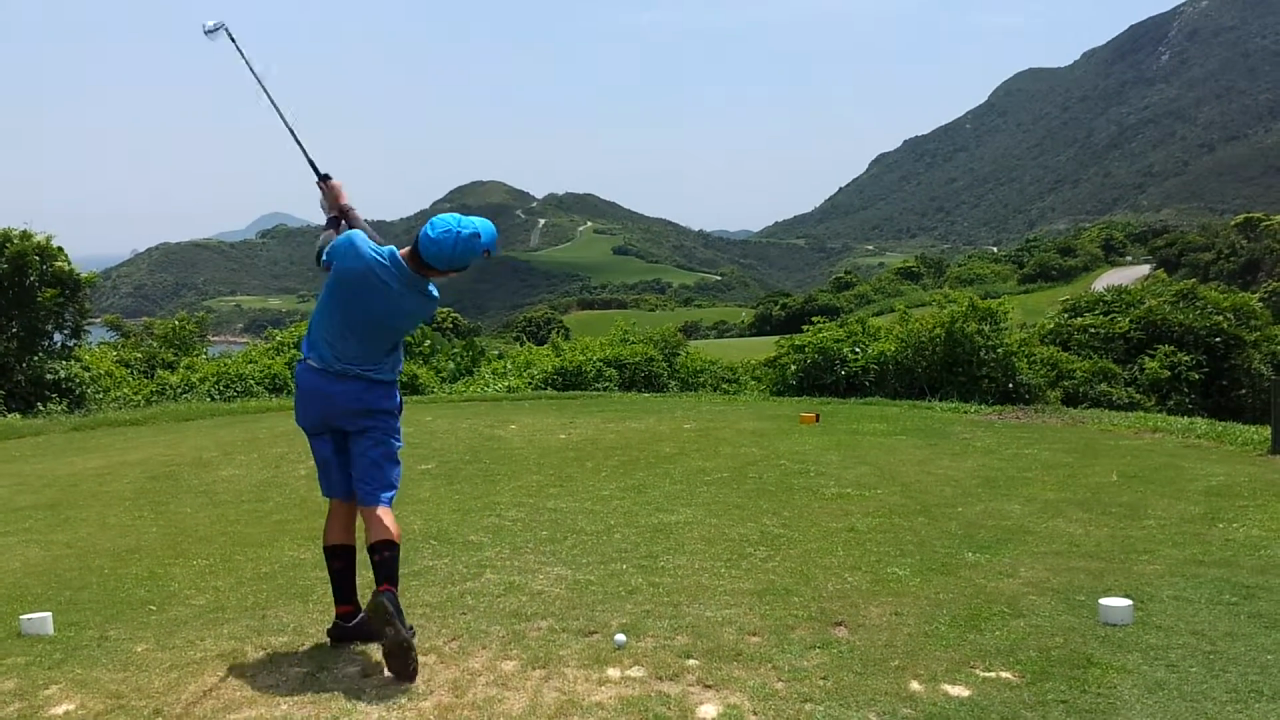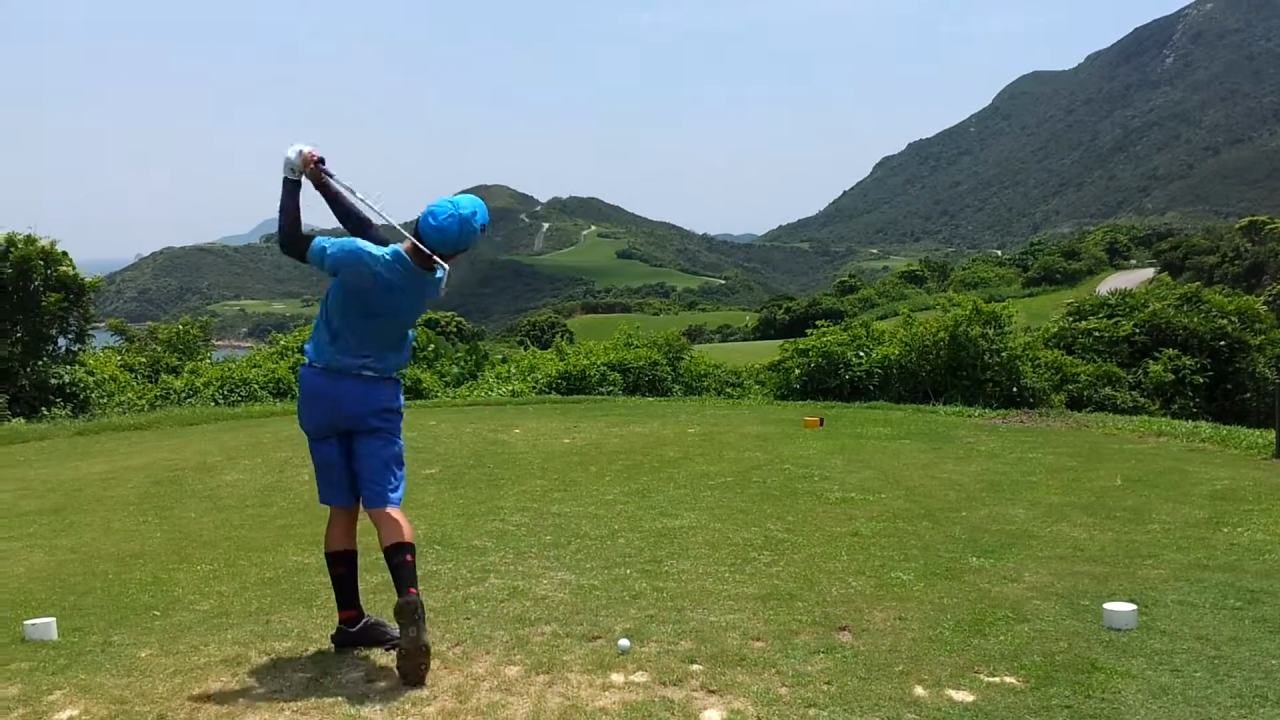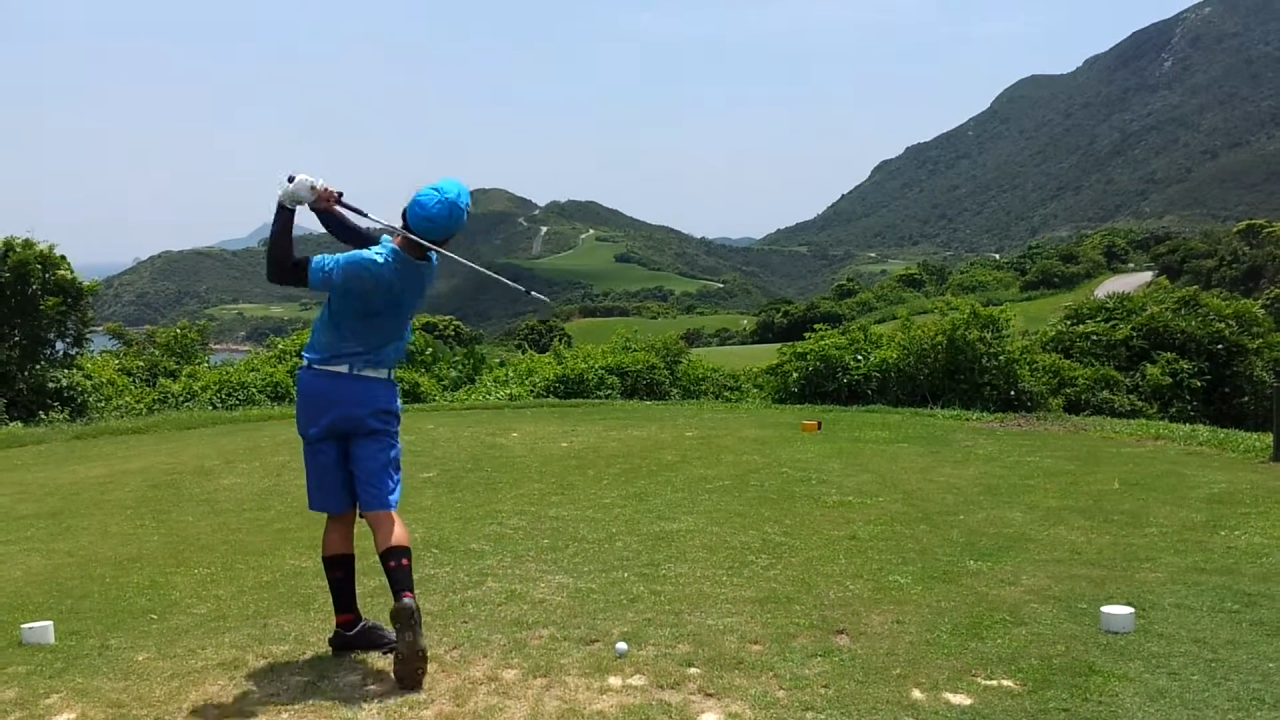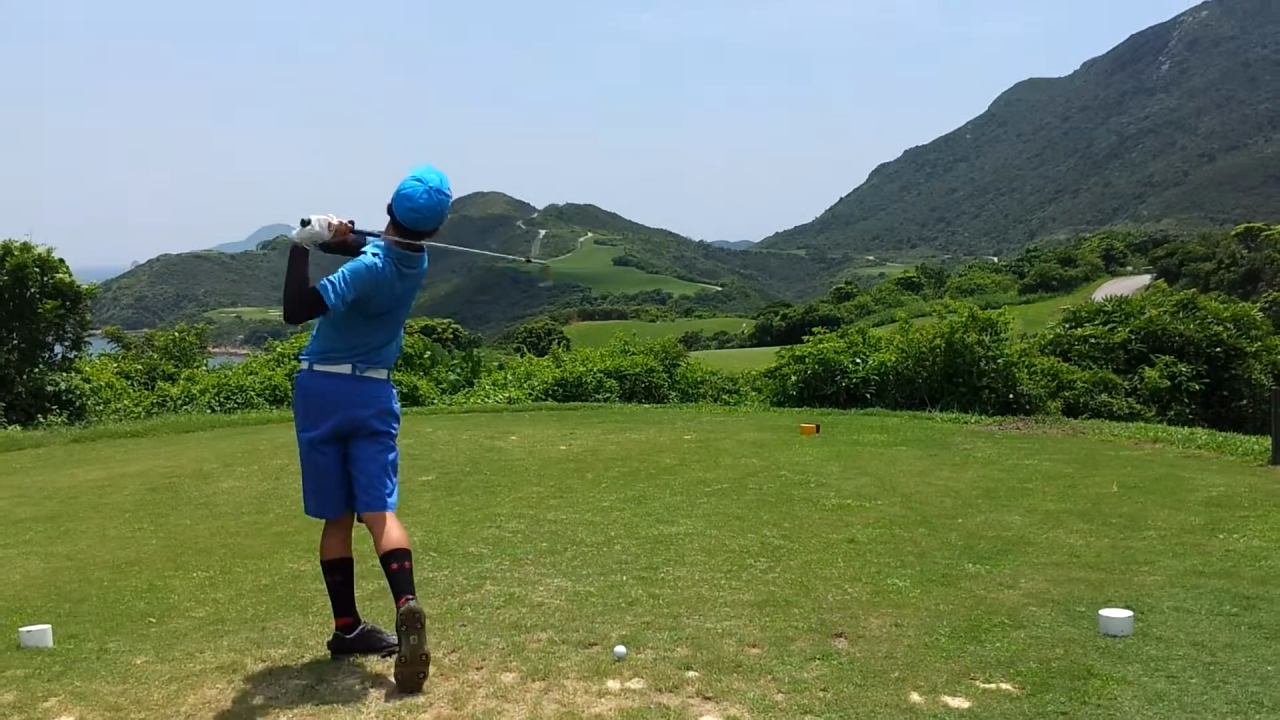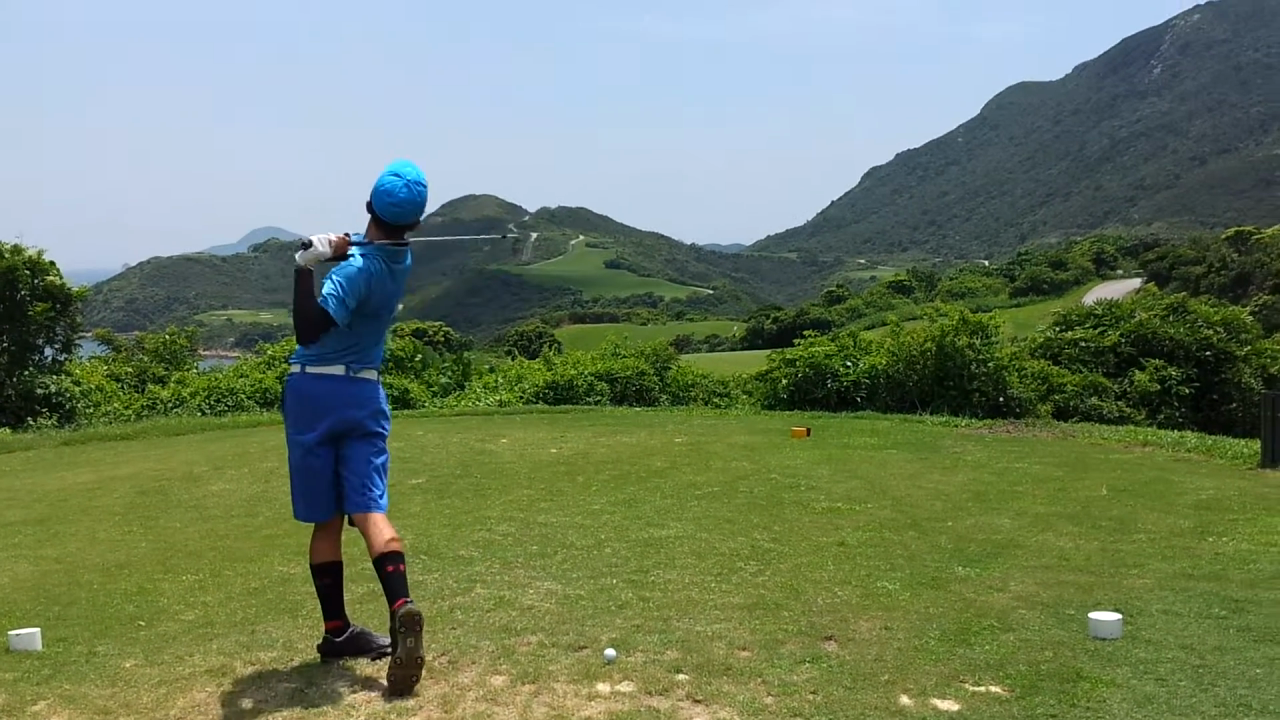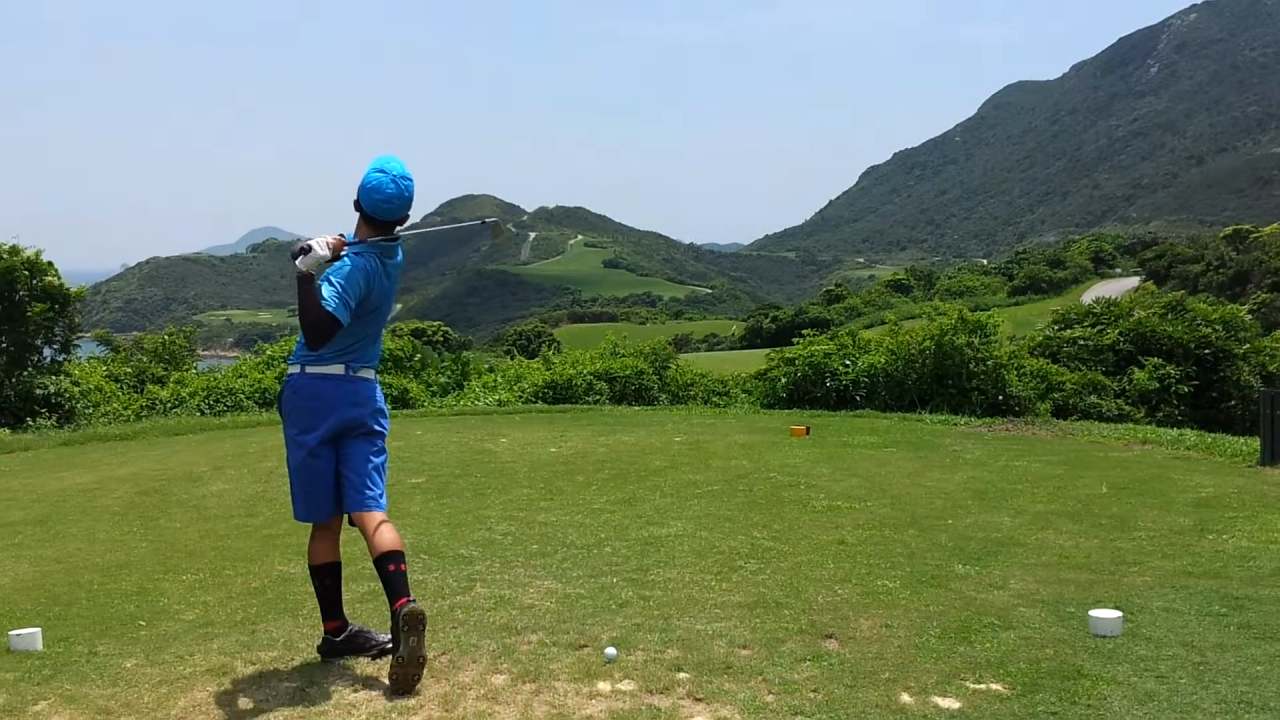
dt=0.1s
person 1, frame 1
left shoulder: (353, 250)
right shoulder: (422, 301)
left elbow: (325, 256)
left wrist: (336, 214)
right wrist: (344, 210)
left hip: (315, 387)
right hip: (370, 398)
left knee: (342, 498)
right knee: (375, 502)
left ankle: (347, 615)
right ankle: (385, 601)
person 1, frame 2
left shoulder: (360, 261)
right shoulder: (434, 279)
left elbow: (291, 242)
right elbow: (377, 236)
left wrist: (294, 177)
right wrist: (323, 182)
left hip: (320, 385)
right hip: (375, 395)
left knee: (341, 505)
right knee: (385, 502)
left ankle: (351, 619)
right ankle: (407, 601)
person 1, frame 3
left shoulder: (361, 267)
right shoulder: (426, 268)
left elbow: (280, 272)
right elbow: (371, 242)
left wrist: (289, 204)
right wrist: (323, 204)
left hip: (320, 390)
right hip: (374, 395)
left knee: (338, 512)
right knee: (382, 506)
left ankle: (347, 625)
right ankle: (405, 602)
person 1, frame 4
left shoulder: (365, 268)
right shoulder: (416, 260)
left elbow: (294, 311)
left wrist: (303, 245)
right wrist: (338, 236)
left hip: (321, 389)
right hip: (373, 393)
left knee: (336, 515)
right knee: (379, 509)
left ankle: (347, 627)
right ankle: (406, 606)
person 1, frame 5
left shoulder: (359, 269)
right shoulder: (398, 256)
left elbow: (308, 331)
right elbow: (356, 247)
left wrist: (309, 262)
right wrist: (330, 251)
left hip: (312, 393)
right hip: (362, 394)
left knee: (326, 518)
right knee: (370, 510)
left ankle: (336, 630)
right ankle: (401, 609)
person 1, frame 6
left shoulder: (354, 266)
right shoulder: (388, 253)
left elbow: (317, 333)
right elbow: (305, 252)
left wrist: (310, 268)
right wrist: (319, 252)
left hip: (312, 392)
right hip: (362, 394)
left knee: (325, 519)
right knee: (369, 509)
left ankle: (336, 630)
right ankle: (403, 607)
